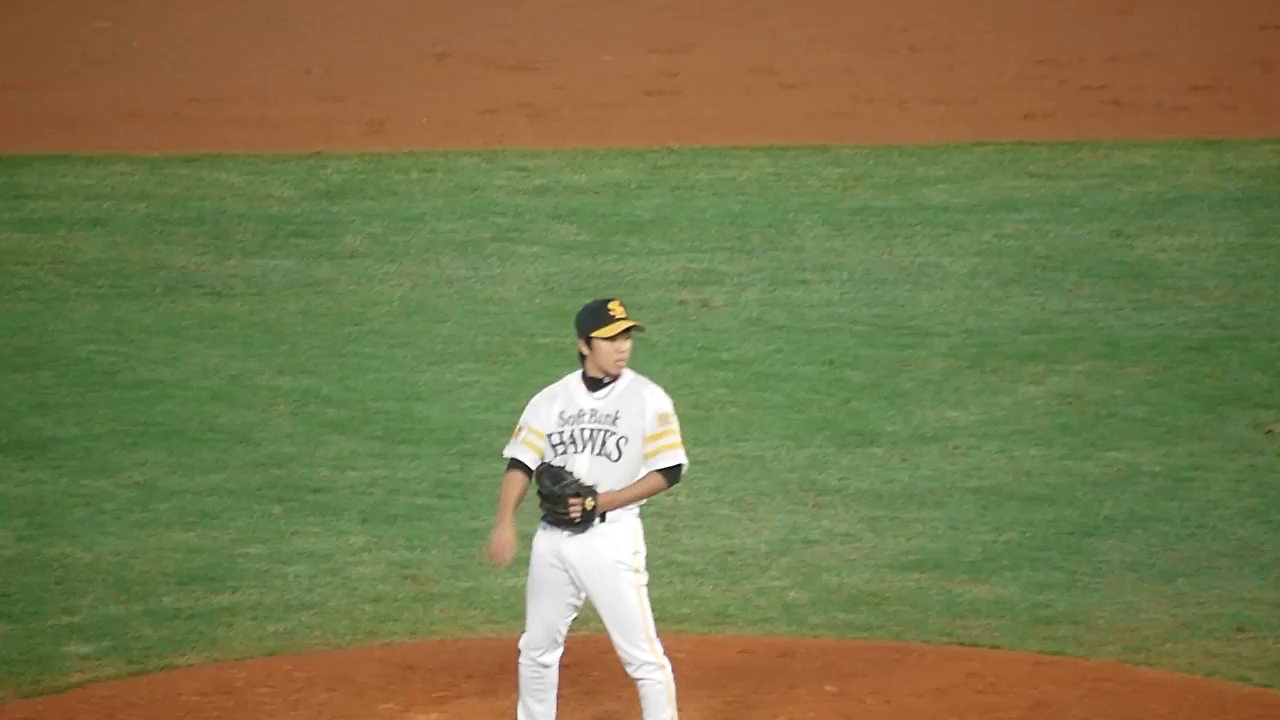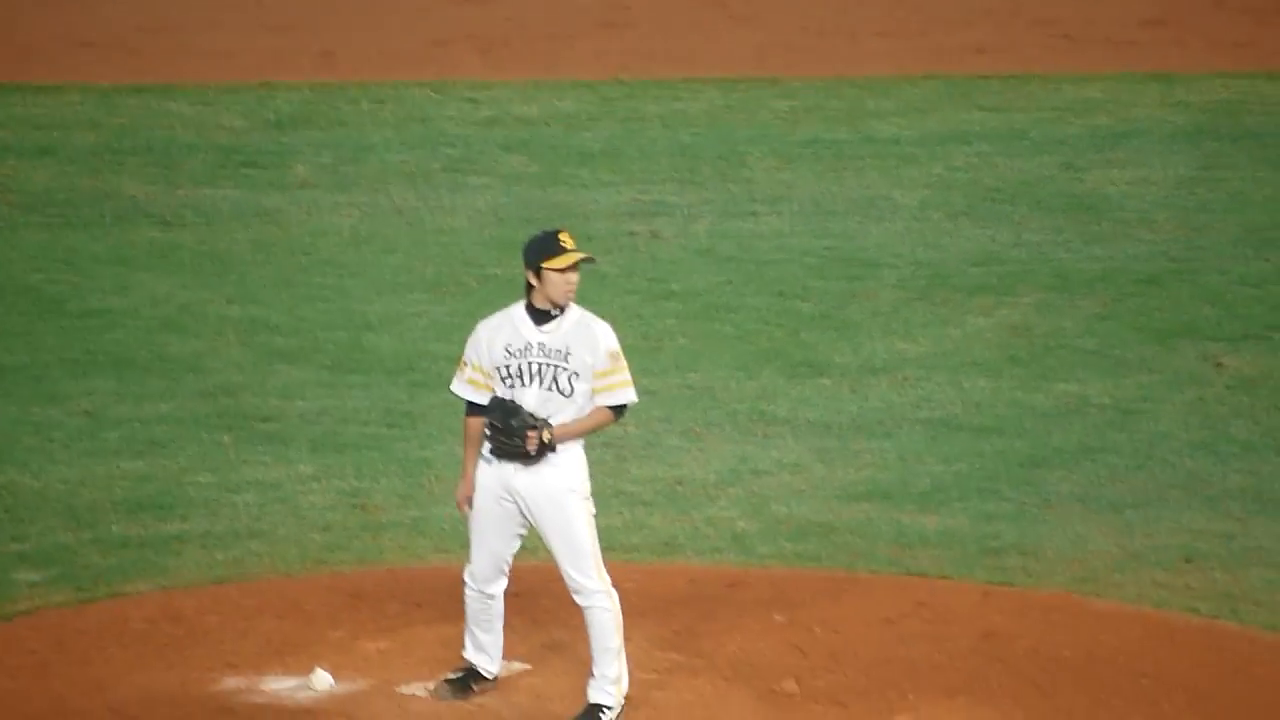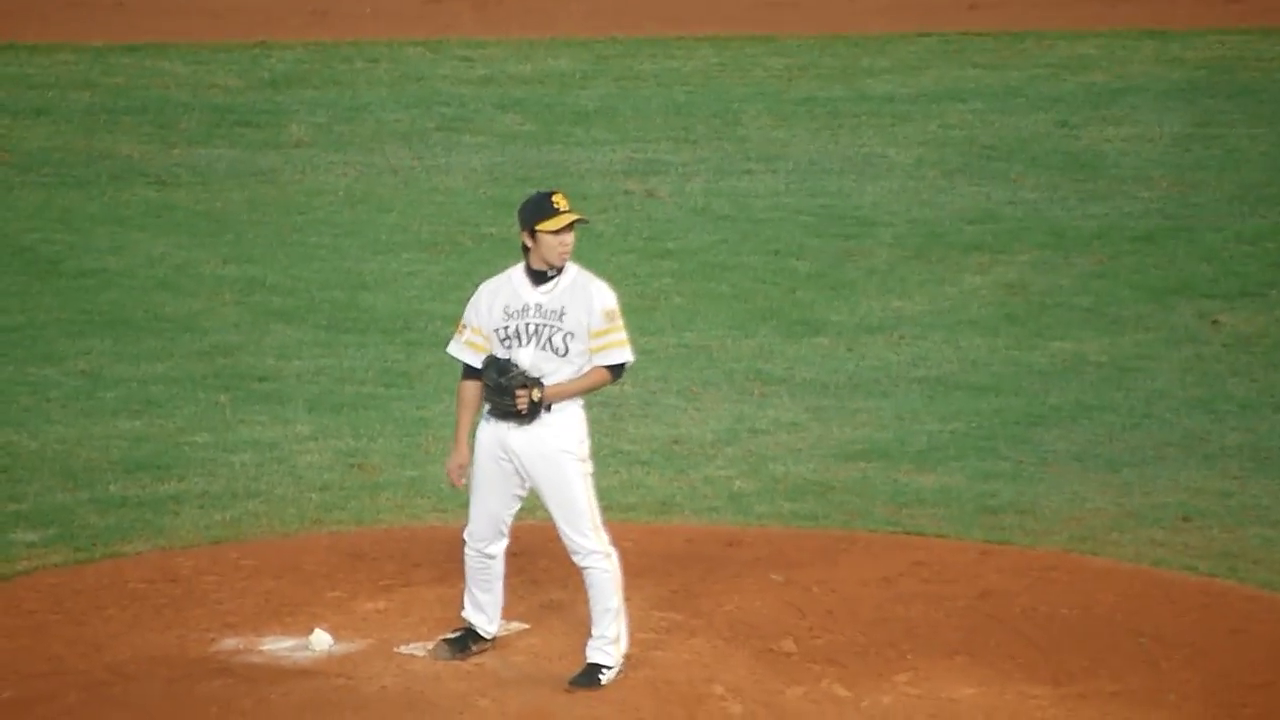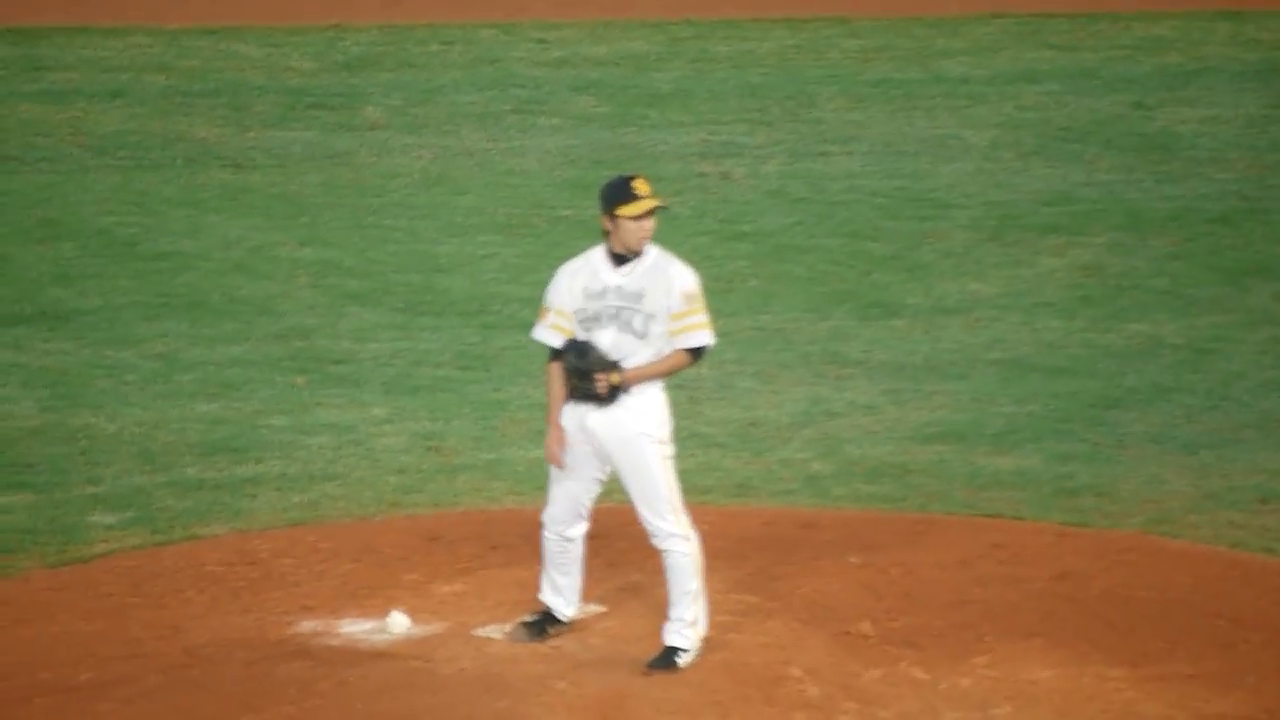
dt=0.4s
person 1, frame 1
left shoulder: (648, 398)
right shoulder: (549, 400)
left elbow: (669, 472)
right elbow: (521, 465)
left wrist: (602, 501)
right wrist: (504, 522)
left hip: (612, 539)
right hip: (553, 539)
left knee: (642, 655)
right knee: (537, 648)
person 1, frame 2
left shoulder: (594, 333)
right shoulder: (491, 331)
left elbow: (613, 406)
right elbow: (476, 407)
left wrist: (553, 435)
right wrist: (468, 473)
left hip: (558, 472)
right hip: (497, 471)
left knee: (589, 583)
right knee: (482, 575)
right ankle: (483, 665)
person 1, frame 3
left shoulder: (593, 293)
right shoulder: (492, 292)
left elbow: (611, 367)
right elbow: (472, 372)
left wrist: (548, 394)
right wrist: (461, 444)
left hip: (557, 431)
right hip: (497, 430)
left knee: (589, 542)
right knee: (481, 536)
left ankle: (607, 650)
right ankle: (481, 626)
person 1, frame 4
left shoulder: (673, 275)
right shoulder: (573, 274)
left elbow: (691, 350)
right elbow: (558, 354)
left wrist: (627, 376)
right wrist: (555, 424)
left hip: (638, 412)
right hip: (578, 412)
left knee: (668, 526)
right knee: (561, 519)
left ankle: (685, 632)
right ankle: (558, 609)
